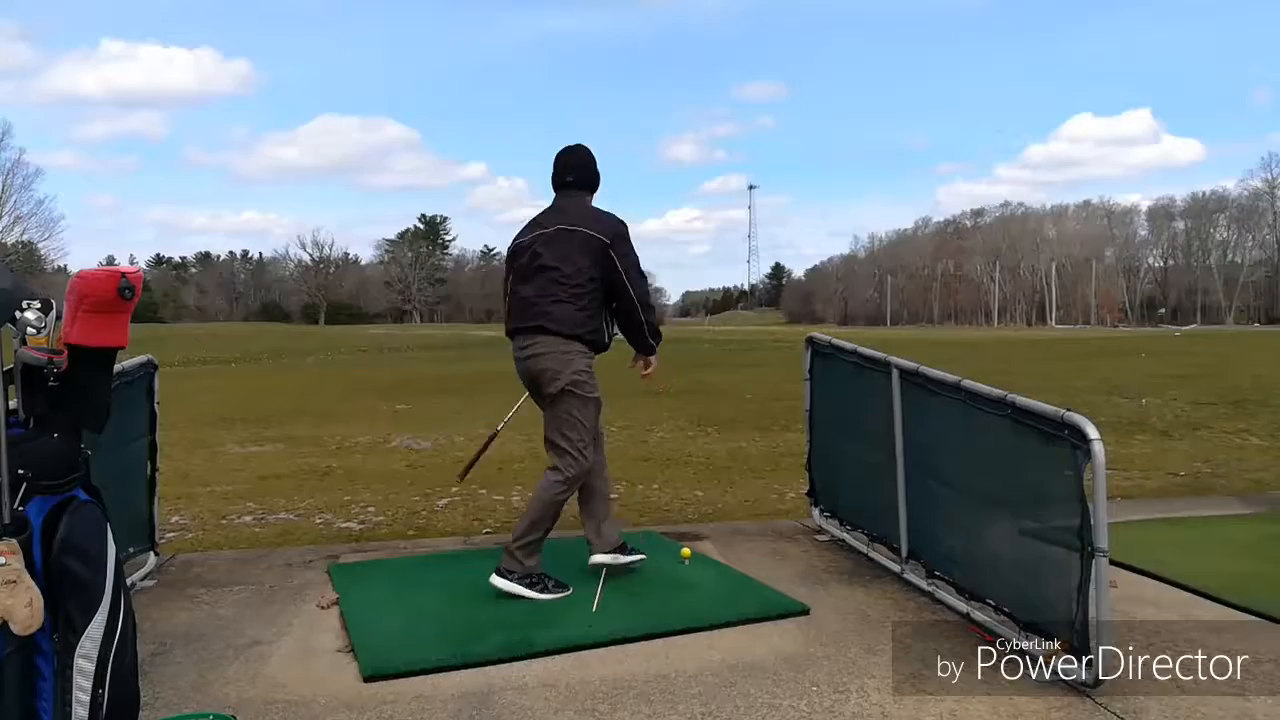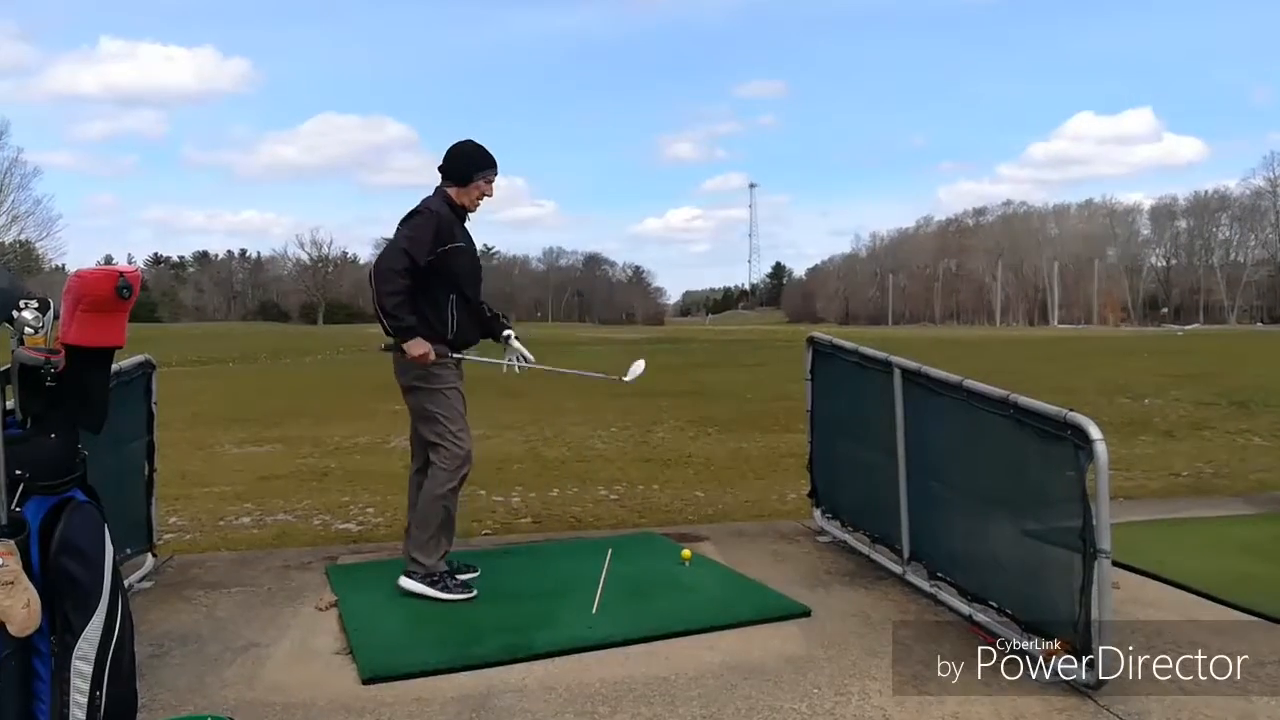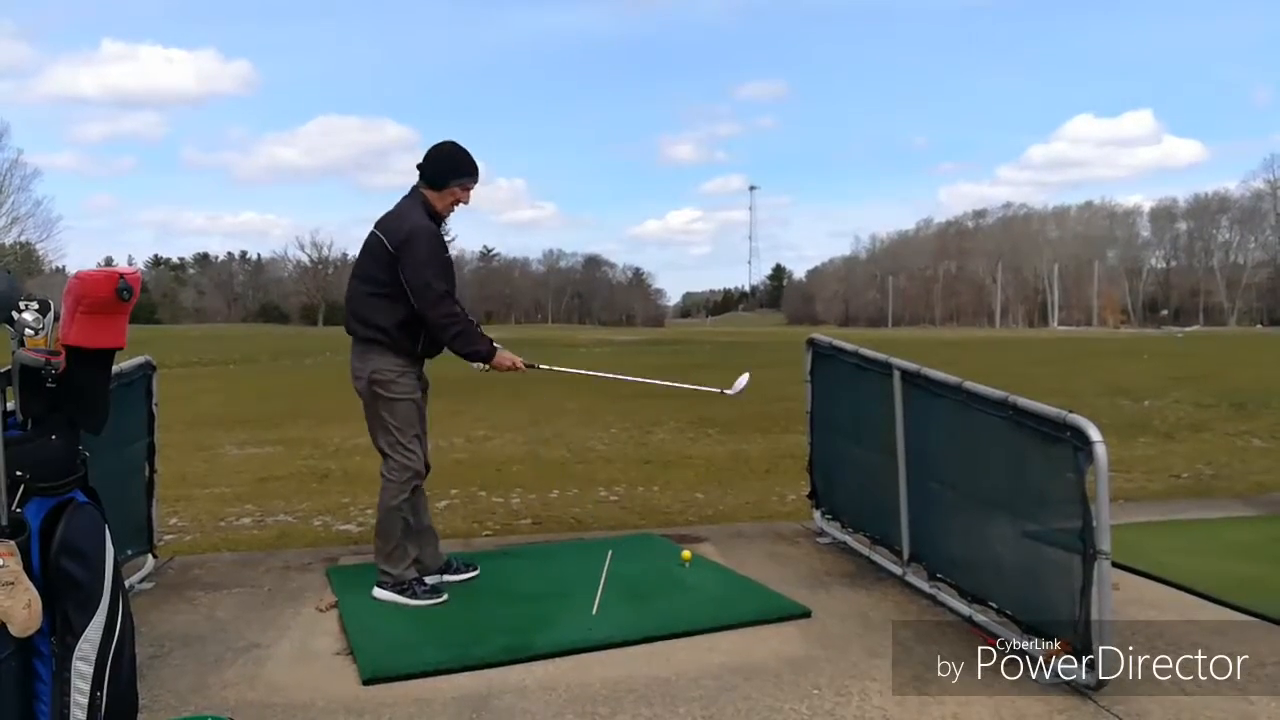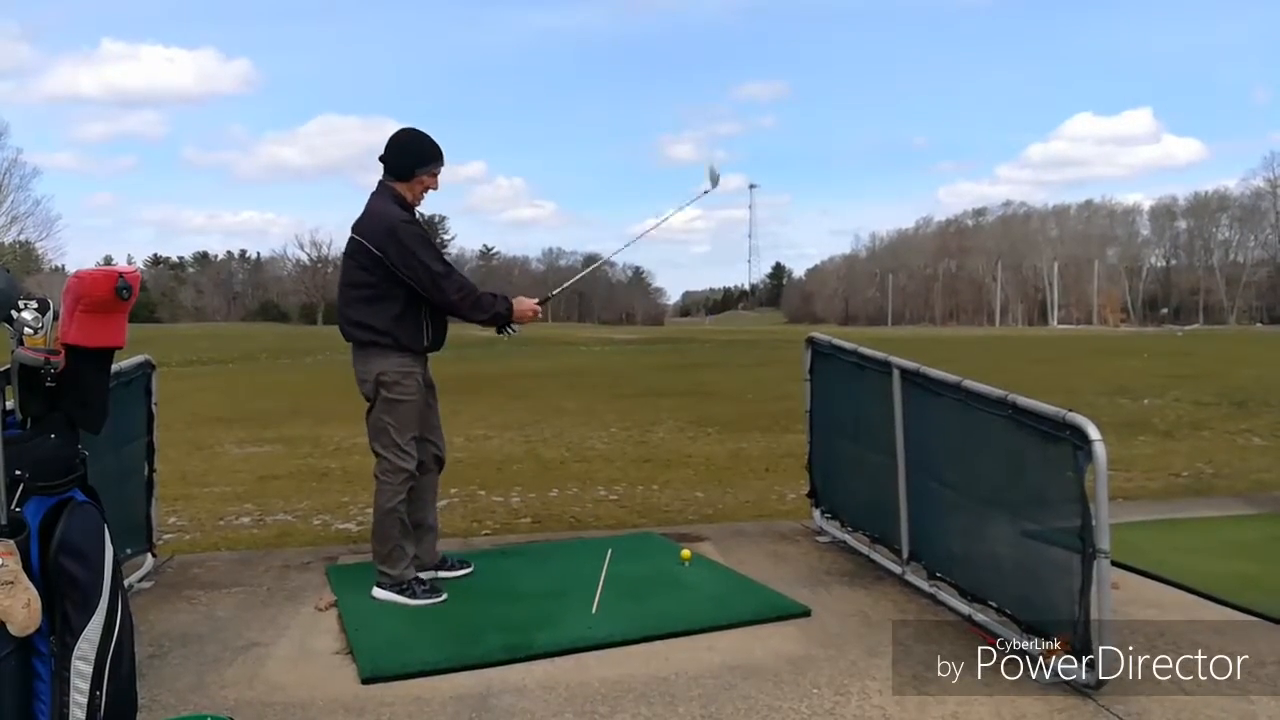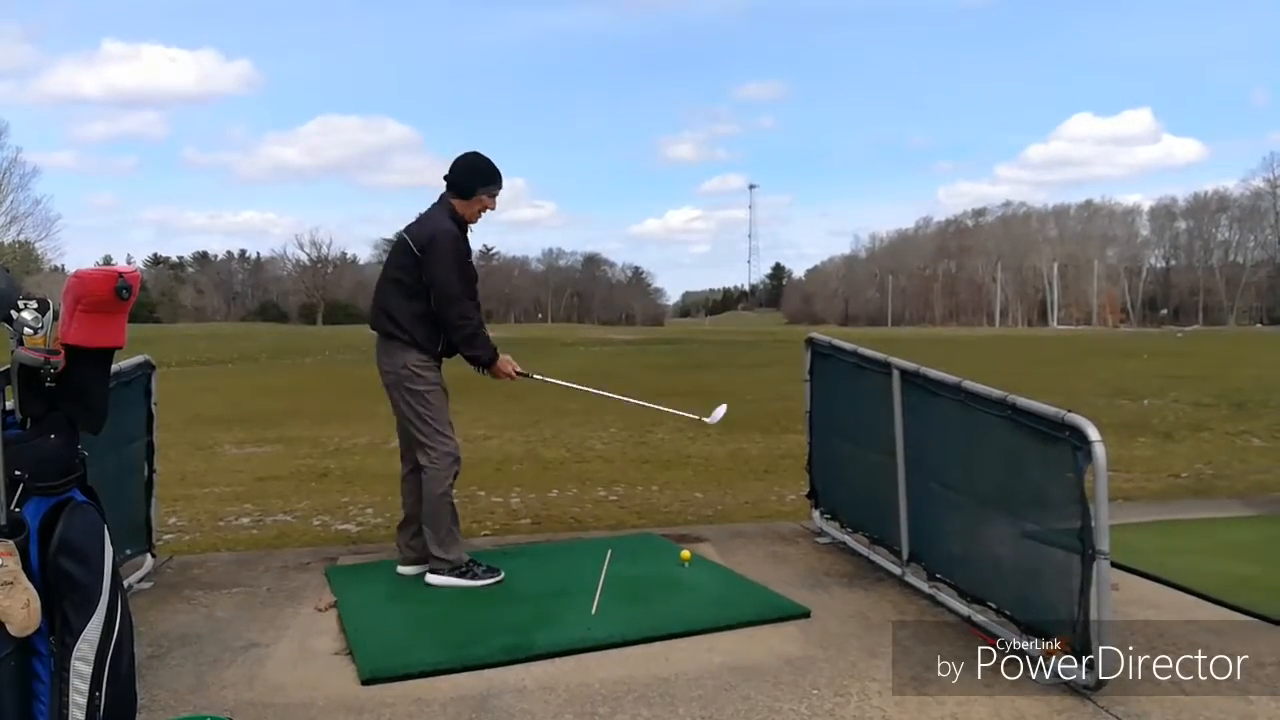
dt=1s
person 1, frame 1
left shoulder: (528, 231)
right shoulder: (606, 227)
left elbow: (513, 295)
right elbow: (631, 292)
right wrist: (646, 346)
left hip: (526, 349)
right hip: (566, 352)
left knee: (586, 442)
right knee: (570, 462)
left ankle: (604, 541)
right ankle: (515, 566)
person 1, frame 2
left shoulder: (452, 226)
right shoulder: (431, 217)
left elbow: (463, 299)
right elbow: (387, 273)
left wrist: (503, 333)
right wrist: (408, 335)
left hip: (437, 355)
right hip: (425, 355)
left knee: (430, 456)
right knee: (452, 454)
left ankle: (422, 559)
right ankle: (425, 567)
person 1, frame 3
left shoulder: (410, 219)
right shoulder: (417, 231)
left elbow: (431, 303)
right elbow: (437, 308)
left wrist: (476, 342)
right wrist: (488, 352)
left hip: (397, 357)
right hip: (386, 362)
left knee: (413, 464)
right knee: (403, 466)
left ankle: (426, 561)
right ankle: (394, 577)
person 1, frame 4
left shoulder: (392, 217)
right shoulder: (390, 223)
left elbow: (439, 279)
right elbow: (441, 285)
left wrist: (497, 308)
right wrist: (505, 309)
left hip: (405, 356)
right hip: (389, 360)
left knee: (428, 456)
right knee: (397, 466)
left ankle: (422, 557)
right ankle: (393, 576)
person 1, frame 5
left shoulder: (437, 227)
right shoulder: (443, 235)
left elbow: (456, 304)
right elbow: (454, 308)
left wrist: (484, 353)
right wrist: (489, 357)
left hip: (407, 350)
right hip: (411, 355)
left knee: (420, 454)
right knee: (440, 454)
left ankle: (414, 551)
right ankle: (447, 561)
